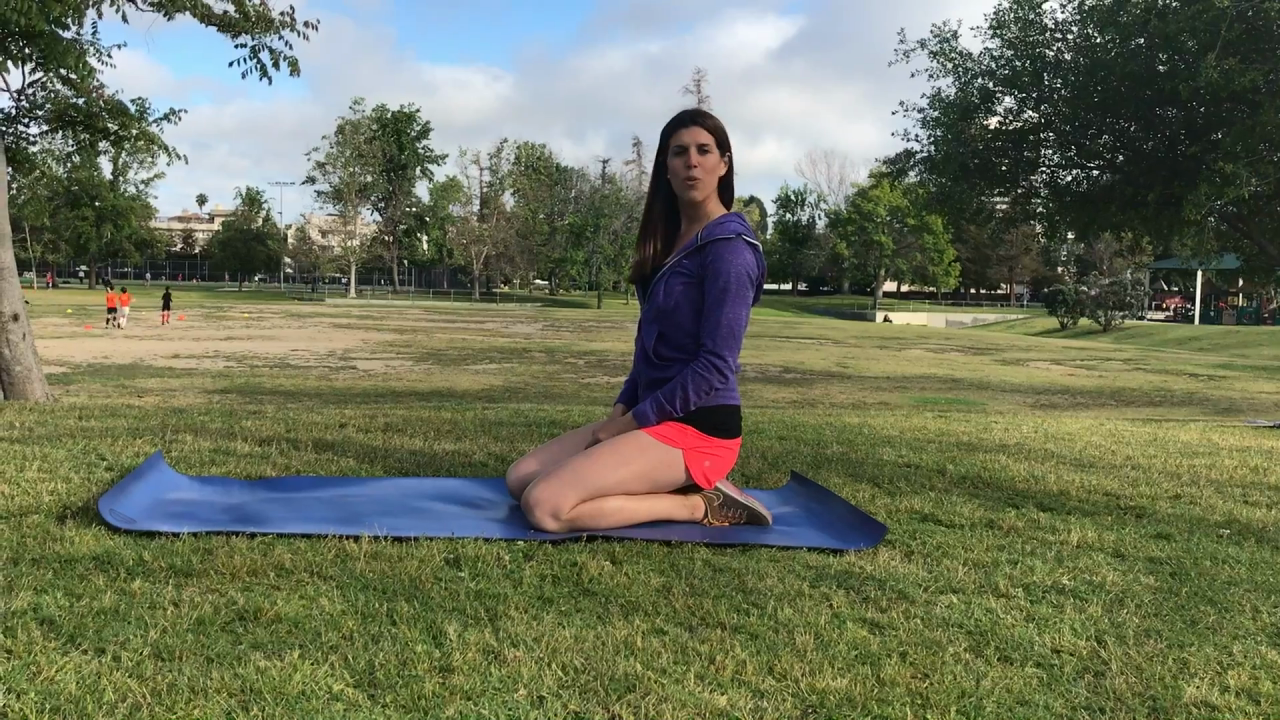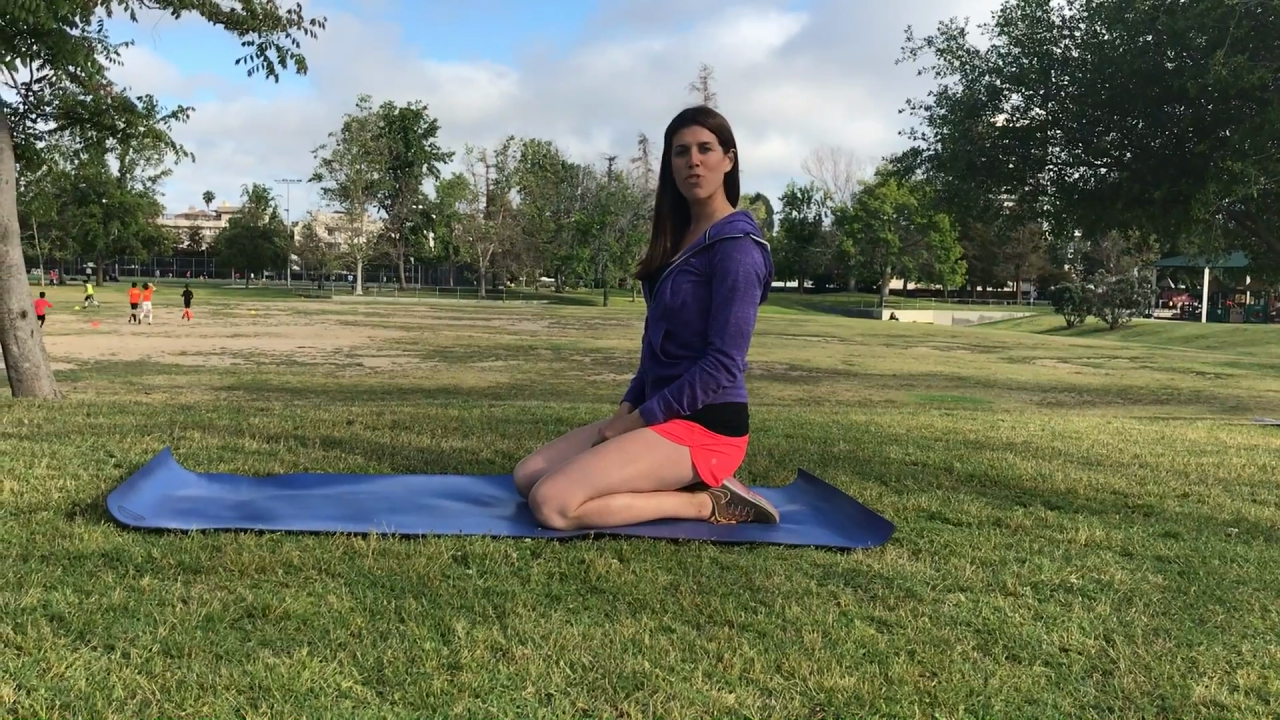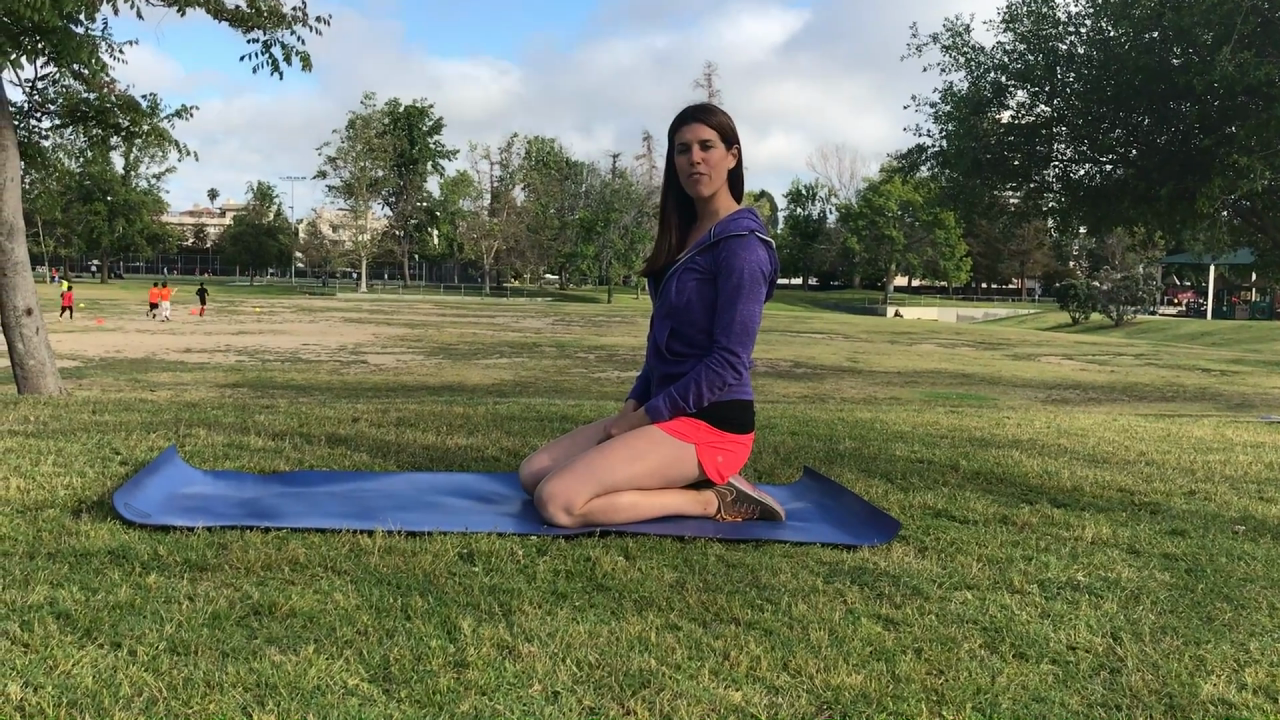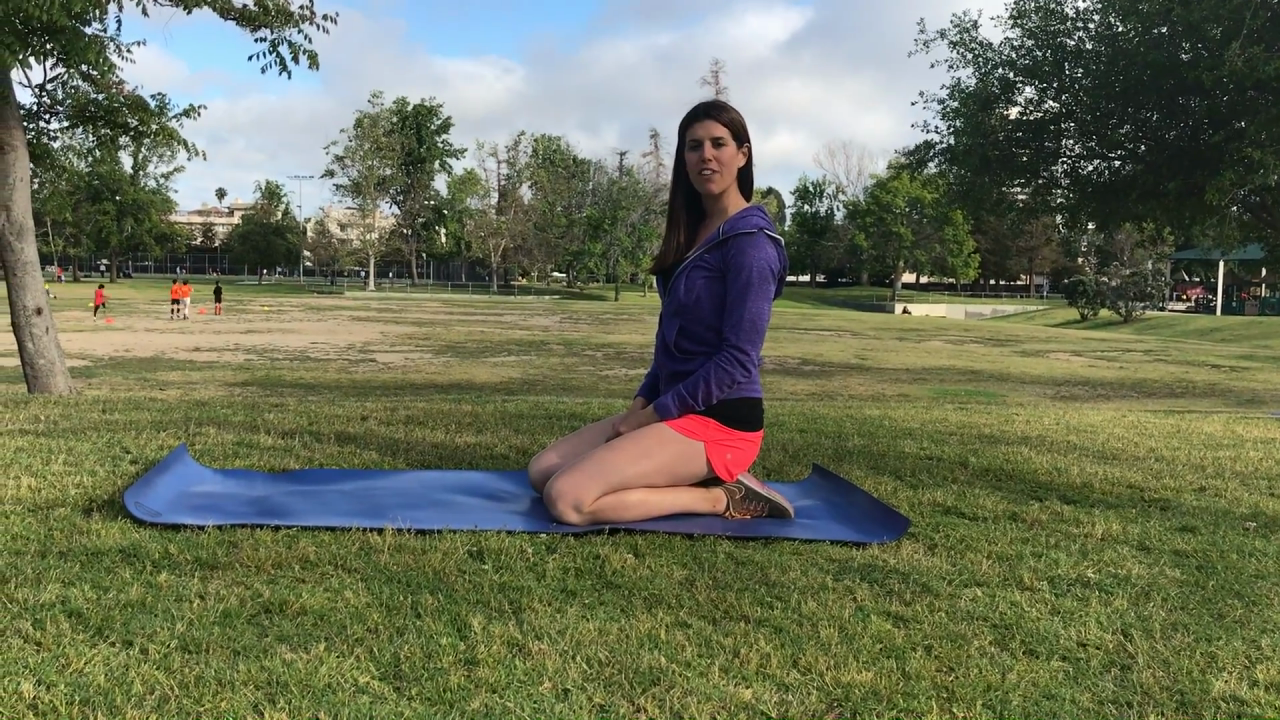
dt=0.5s
person 1, frame 1
left shoulder: (728, 247)
right shoulder: (669, 240)
left elbow: (715, 365)
left wrist: (630, 421)
right wrist: (621, 409)
left hip: (698, 425)
right hip: (655, 413)
left knee: (544, 506)
right knee: (519, 478)
left ankle: (699, 505)
right ankle: (687, 489)
person 1, frame 2
left shoulder: (736, 246)
right shoulder: (678, 237)
left elbow: (723, 364)
left wrist: (637, 419)
right wrist: (627, 407)
left hip: (704, 424)
right hip: (661, 411)
left knee: (552, 502)
right knee: (528, 475)
left ankle: (706, 502)
right ankle: (690, 484)
person 1, frame 3
left shoulder: (741, 243)
right shoulder: (683, 234)
left elbow: (728, 362)
left wrist: (643, 417)
right wrist: (632, 405)
left hip: (710, 421)
right hip: (667, 408)
left knee: (557, 500)
right knee: (532, 472)
left ankle: (712, 499)
right ankle: (697, 481)
person 1, frame 4
left shoulder: (750, 242)
right shoulder: (692, 231)
left elbow: (738, 360)
left wrist: (651, 415)
right wrist: (641, 402)
left hip: (719, 419)
right hip: (676, 406)
left knee: (566, 498)
right knee: (542, 470)
left ankle: (721, 497)
right ankle: (706, 480)
